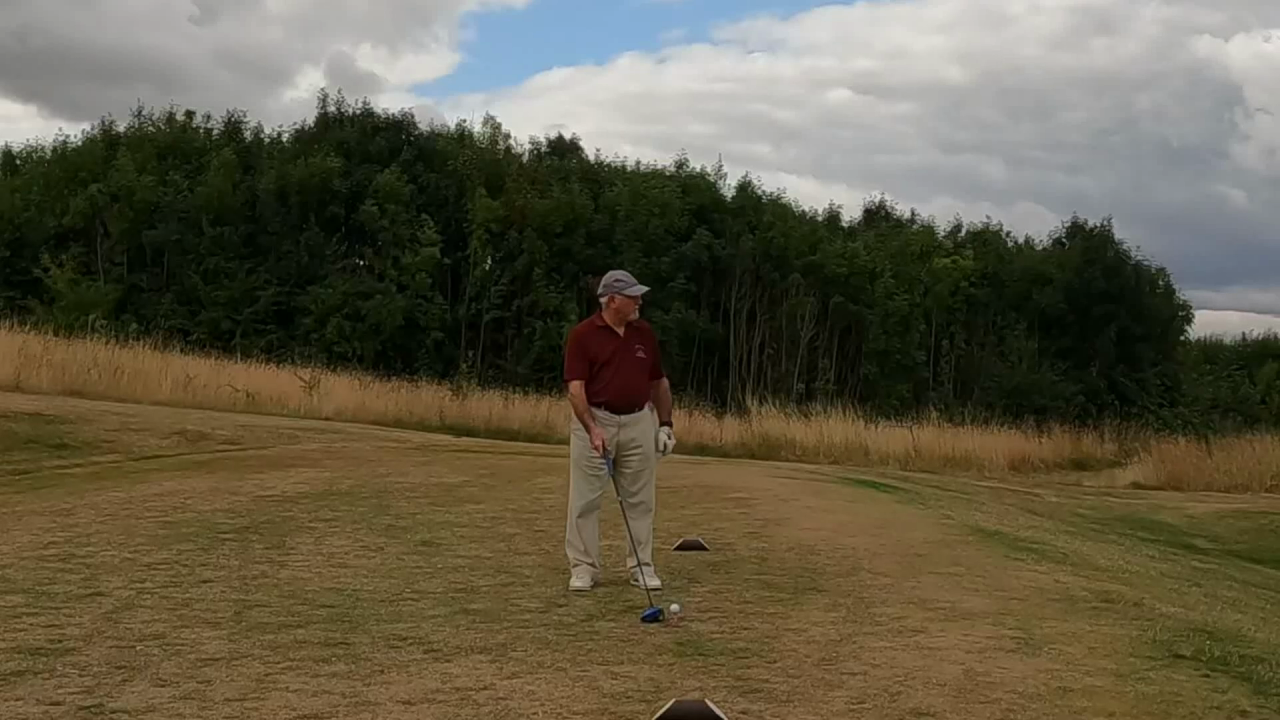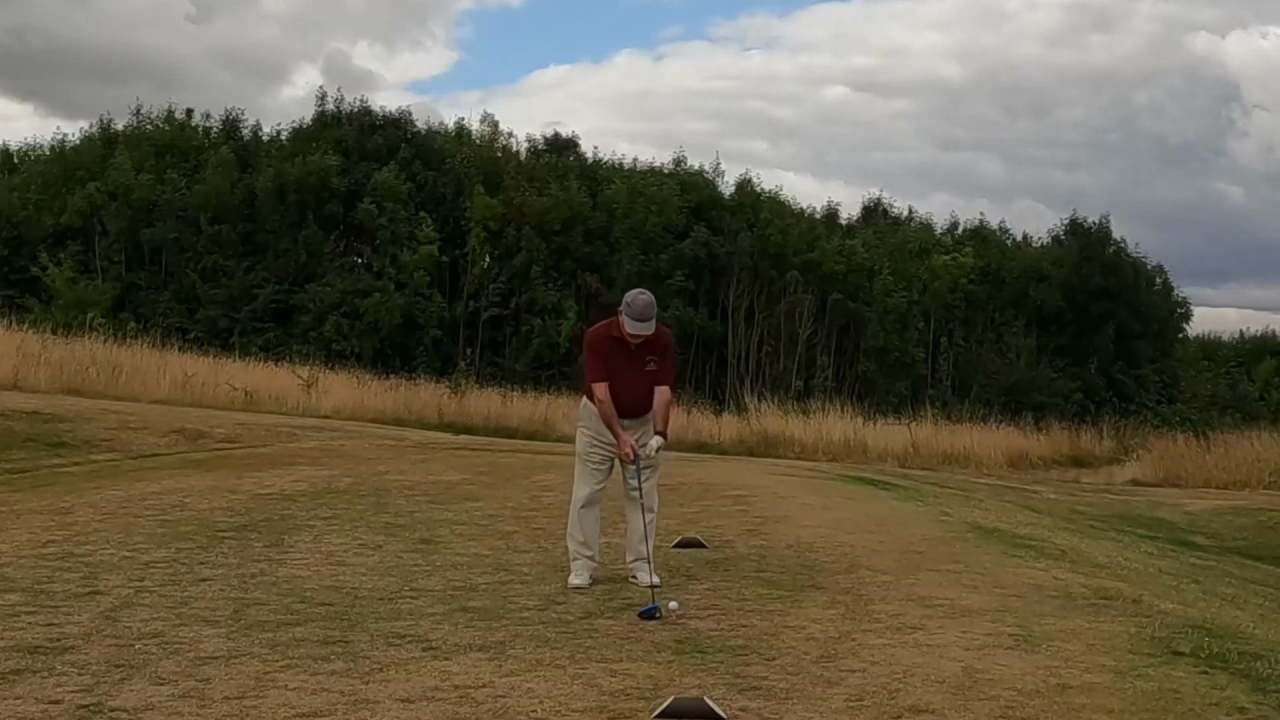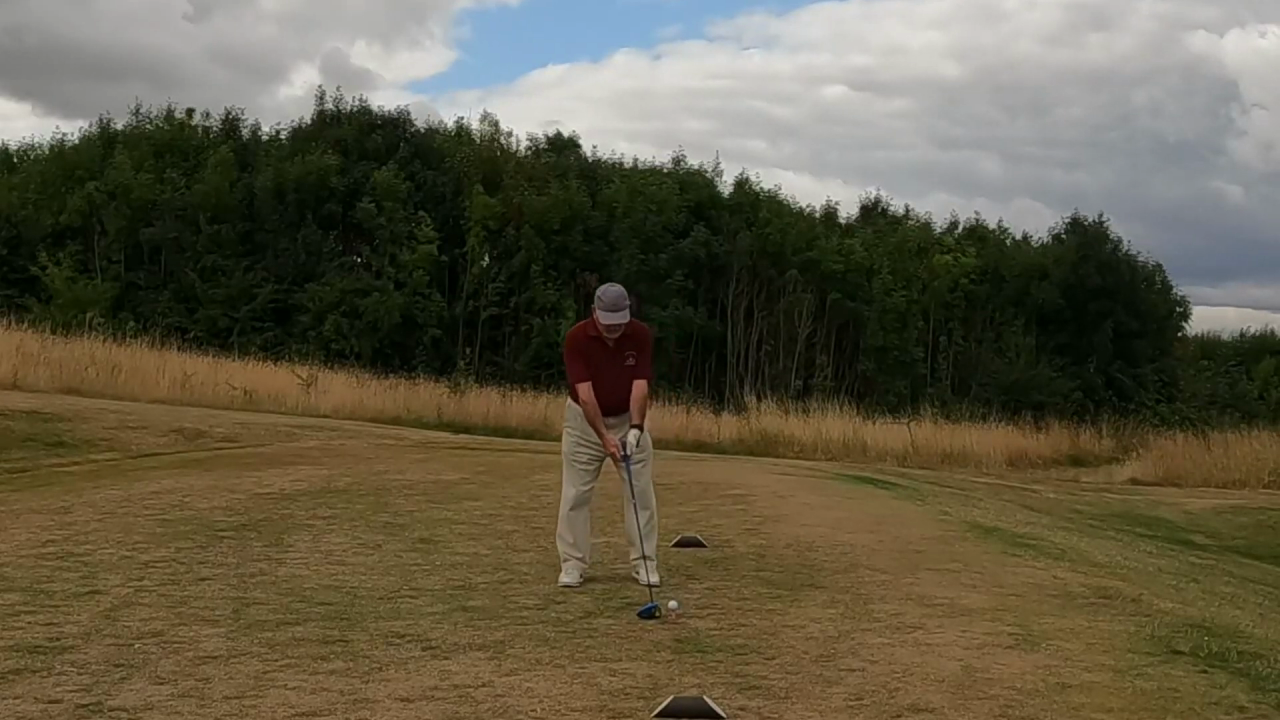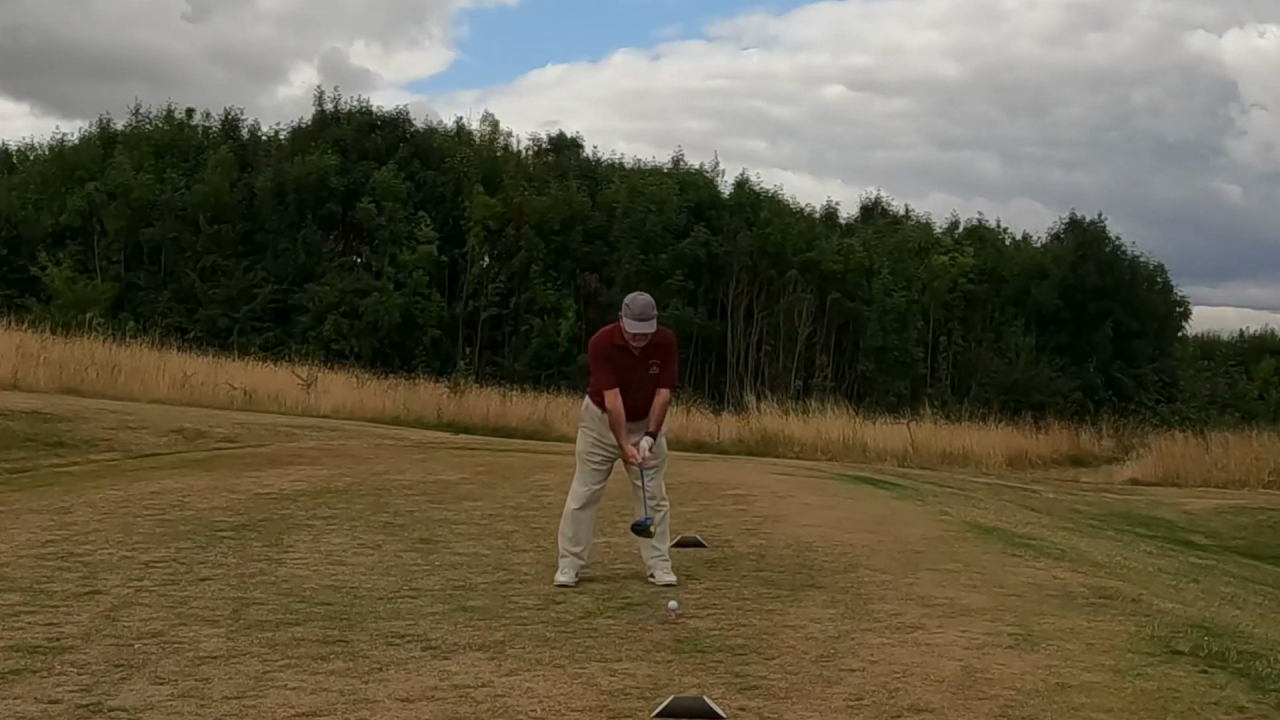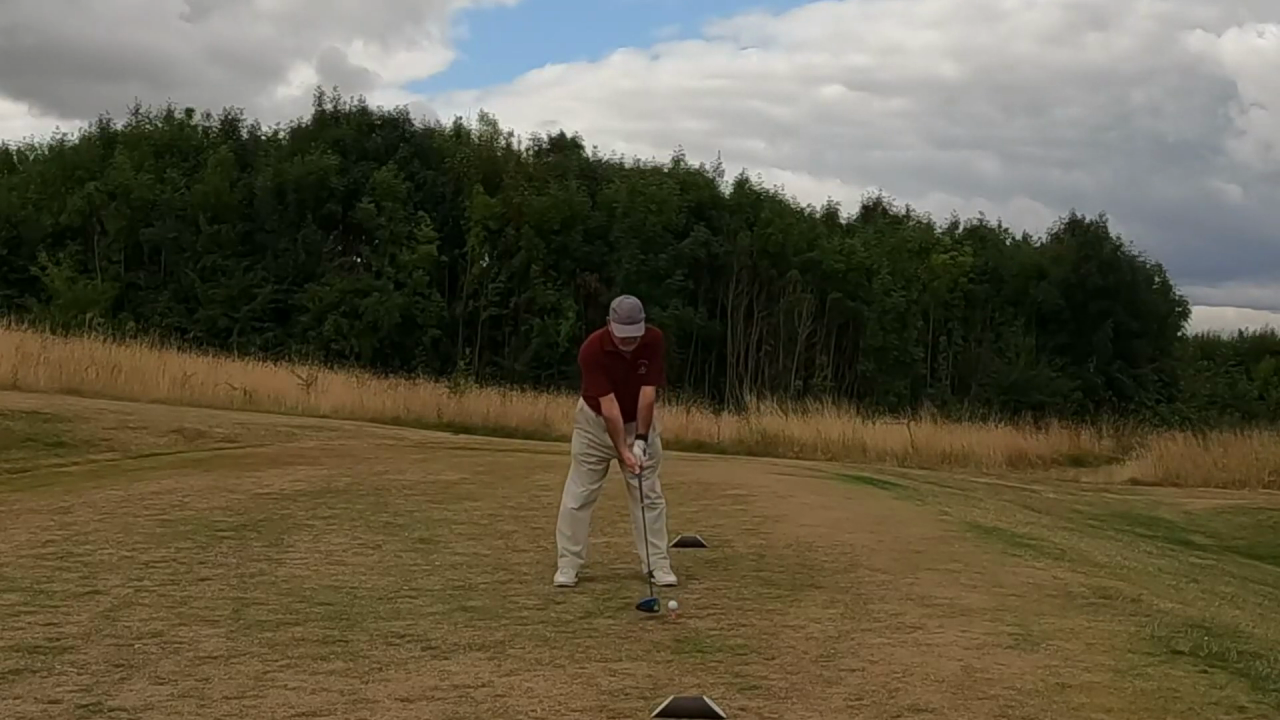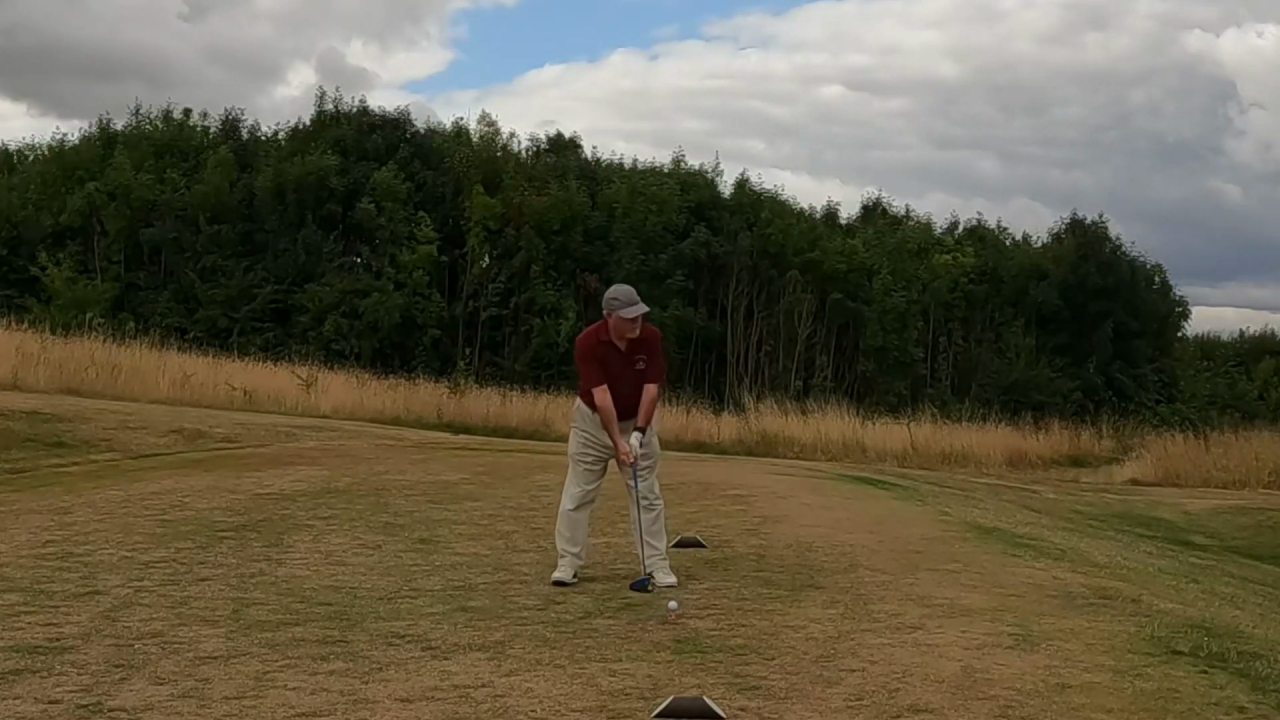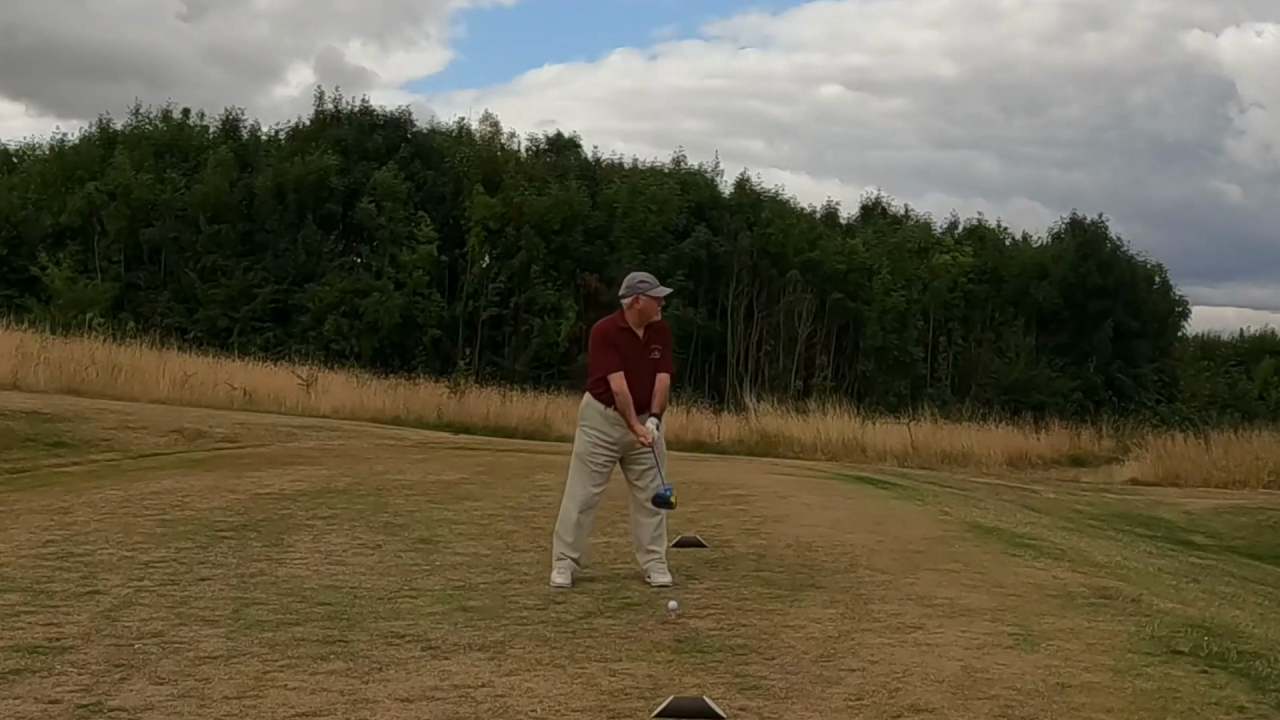
dt=0.7s
person 1, frame 1
left shoulder: (645, 333)
right shoulder: (582, 335)
left elbow: (660, 382)
right elbow: (575, 388)
left wrist: (665, 424)
right wrist: (592, 429)
left hip: (638, 423)
right hip: (594, 421)
left knee: (639, 500)
right knee: (585, 500)
left ankle: (642, 567)
right ankle: (583, 568)
person 1, frame 2
left shoulder: (663, 339)
right shoulder: (597, 337)
left elbow: (663, 390)
right elbow: (600, 393)
left wrist: (659, 435)
right wrist: (619, 437)
left hip: (642, 422)
right hip: (598, 419)
left knee: (643, 496)
right knee: (587, 494)
left ankle: (640, 564)
right ankle: (582, 565)
person 1, frame 3
left shoulder: (641, 334)
right shoulder: (576, 338)
left elbow: (640, 385)
right elbow: (585, 393)
left wrist: (636, 428)
right wrist: (604, 437)
left hip: (629, 420)
right hip: (584, 421)
left knee: (642, 493)
right knee: (576, 494)
left ankle: (644, 563)
right ankle: (573, 564)
person 1, frame 4
left shoulder: (666, 342)
right shoulder: (601, 343)
left elbow: (663, 393)
right elbow: (612, 399)
left wrist: (650, 437)
right wrist: (623, 445)
left hip: (645, 423)
right hip: (600, 419)
left knee: (654, 495)
right knee: (584, 493)
left ankle: (658, 563)
right ankle: (569, 564)
person 1, frame 5
left shoulder: (654, 340)
right shoulder: (592, 349)
left elbow: (648, 393)
right elbow: (608, 405)
left wrist: (641, 440)
right wrist: (622, 451)
left hip: (639, 422)
right hip: (595, 421)
left knee: (650, 495)
right knee: (578, 494)
left ankle: (658, 564)
right ankle: (568, 565)
person 1, frame 6
left shoulder: (651, 338)
right shoulder: (588, 342)
left elbow: (651, 390)
right elbow: (601, 396)
left wrist: (639, 433)
right wrist: (617, 441)
left hip: (636, 421)
right hip: (592, 421)
left knee: (648, 496)
right knee: (577, 493)
left ankle: (657, 565)
right ankle: (568, 564)
person 1, frame 7
left shoulder: (661, 331)
right shoulder: (604, 331)
left elbow: (663, 379)
right elbow: (617, 384)
left wrist: (653, 420)
right wrist: (634, 426)
left hip: (645, 419)
right hip: (601, 417)
left knee: (650, 495)
right knee: (582, 493)
left ankle: (654, 564)
right ankle: (565, 563)
